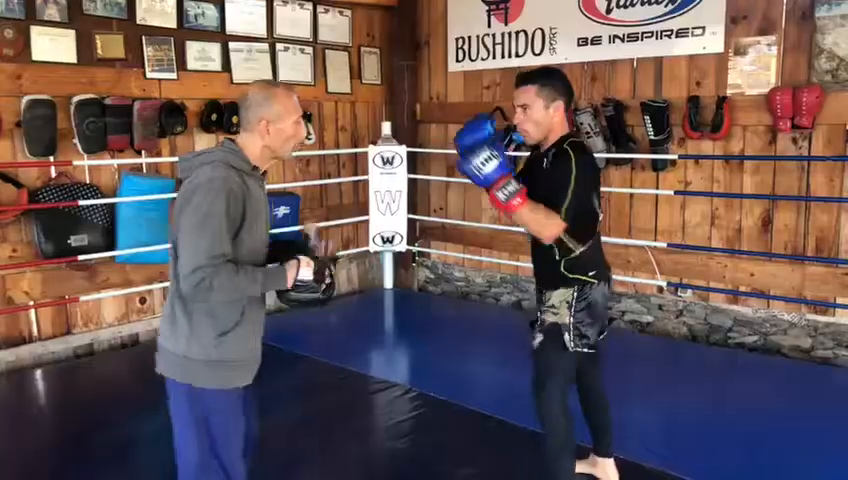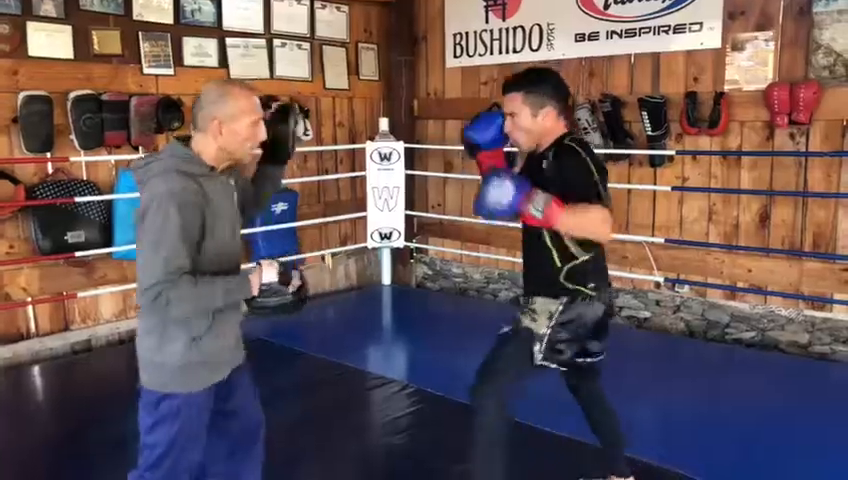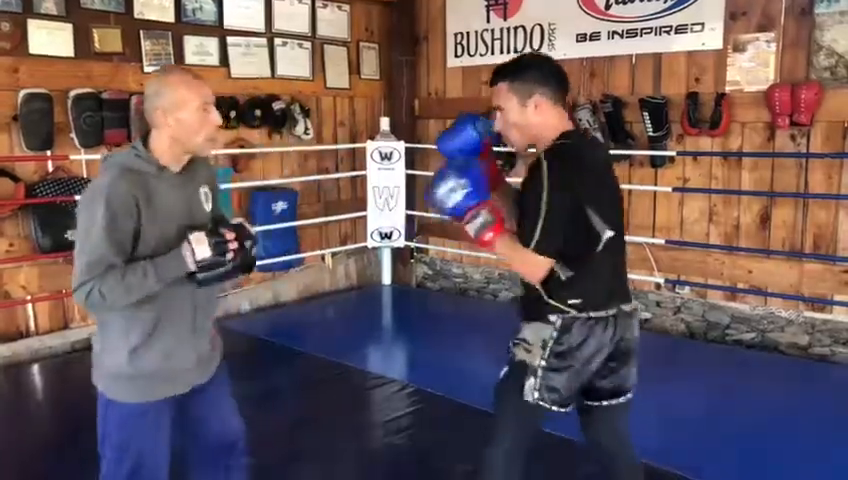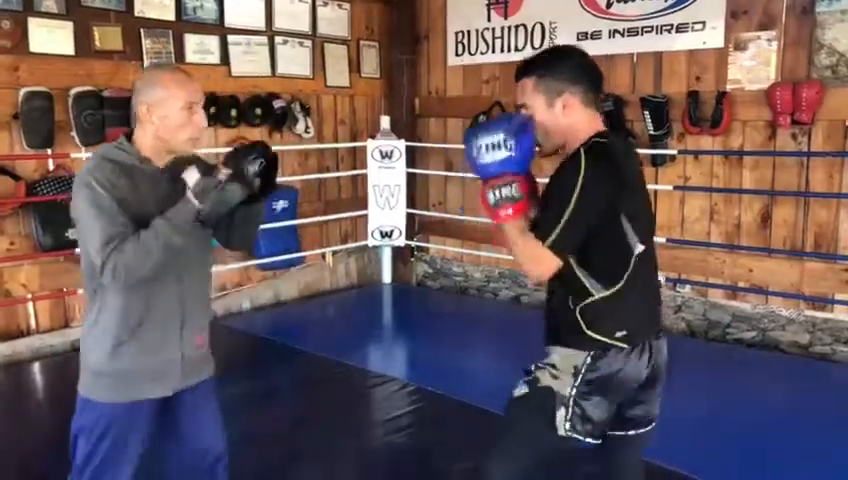
dt=0.4s
person 1, frame 1
left shoulder: (573, 158)
right shoulder: (542, 155)
left elbow: (549, 230)
right elbow: (522, 201)
left wrist: (500, 181)
right wrist: (483, 162)
left hip: (573, 290)
right hip: (581, 287)
left knee: (549, 389)
right knee: (586, 372)
person 1, frame 2
left shoulder: (575, 158)
right shoulder: (541, 157)
left elbow: (599, 225)
right elbow: (506, 194)
left wrist: (532, 204)
right wrist: (489, 158)
left hip: (562, 302)
right hip: (582, 298)
left knee: (488, 391)
right knee: (585, 384)
person 1, frame 3
left shoulder: (554, 166)
right shoulder: (588, 152)
left elbow: (534, 265)
left wrist: (477, 215)
right wrist: (481, 175)
left hip: (565, 328)
right hip: (614, 320)
left knee: (506, 444)
right knee: (611, 443)
person 1, frame 4
left shoulder: (587, 166)
right shoulder: (617, 154)
left elbow: (539, 265)
right elbow: (555, 230)
left wrist: (503, 187)
right wrist: (519, 180)
left hip: (591, 356)
right hip: (640, 349)
person 2, frame 1
left shoulder: (246, 176)
right shoulder: (217, 184)
right elbow: (200, 278)
left wrist: (288, 256)
right wrist: (281, 276)
left hip: (227, 350)
right hip: (204, 356)
person 2, frame 2
left shoulder: (218, 172)
right shoulder: (173, 193)
left elbow: (247, 207)
right elbow: (162, 295)
left wrist: (272, 164)
right wrist: (248, 283)
left hip: (219, 349)
right hip: (179, 359)
left knee: (242, 434)
person 2, frame 3
left shoulder: (201, 172)
right shoulder: (116, 189)
right elbow: (92, 290)
left wrist: (237, 242)
right wrist: (182, 259)
left hip: (198, 354)
right hip: (137, 370)
left knee: (224, 445)
person 2, frame 4
left shoulder: (197, 172)
right shoulder: (101, 178)
left elbow: (236, 239)
right elbow: (122, 268)
left wrist: (251, 193)
right wrist: (195, 205)
left hip: (188, 358)
right hip: (122, 367)
